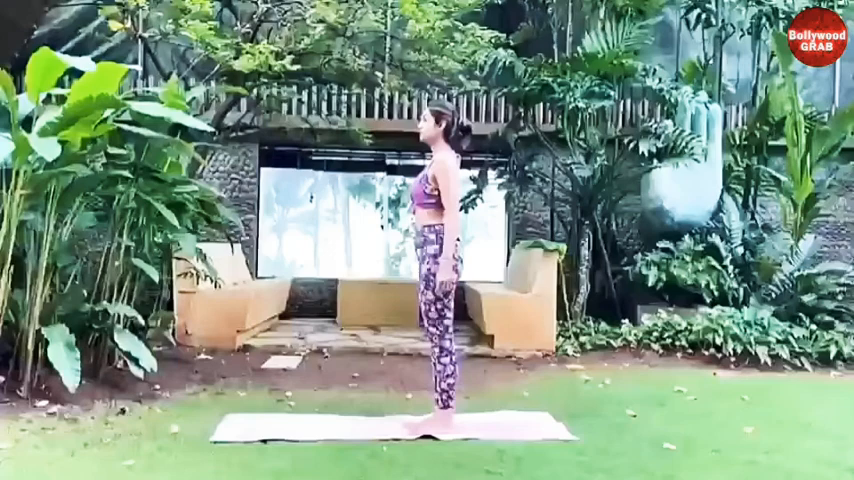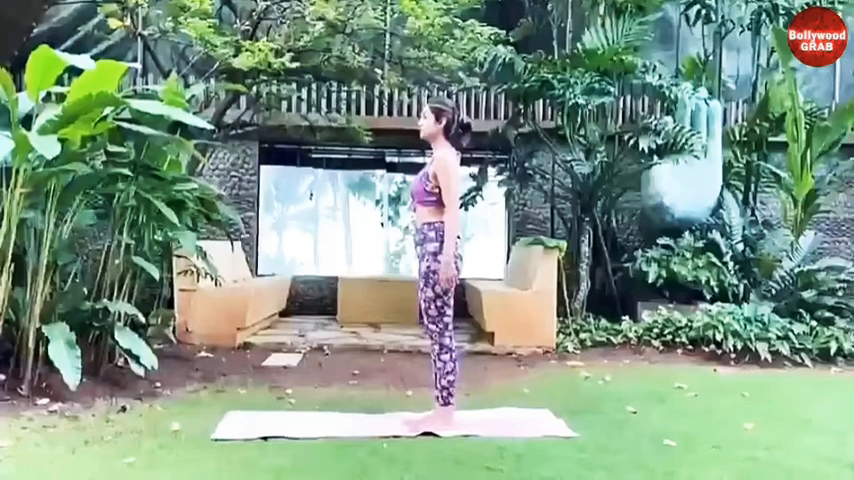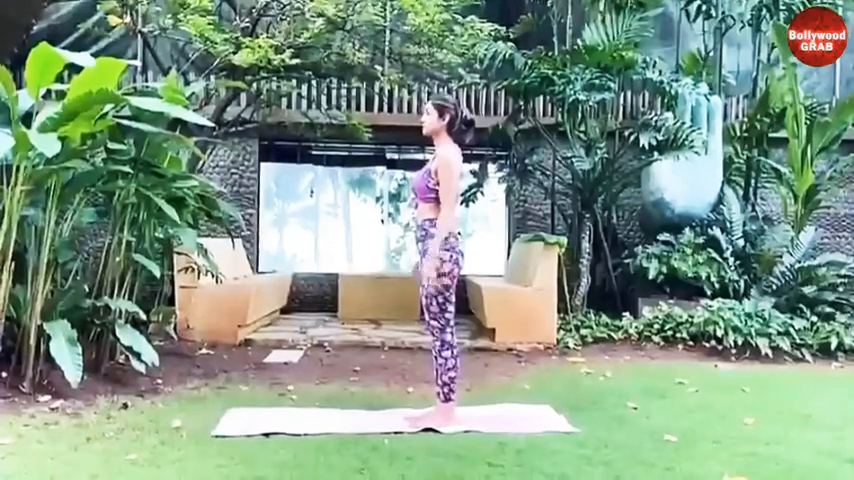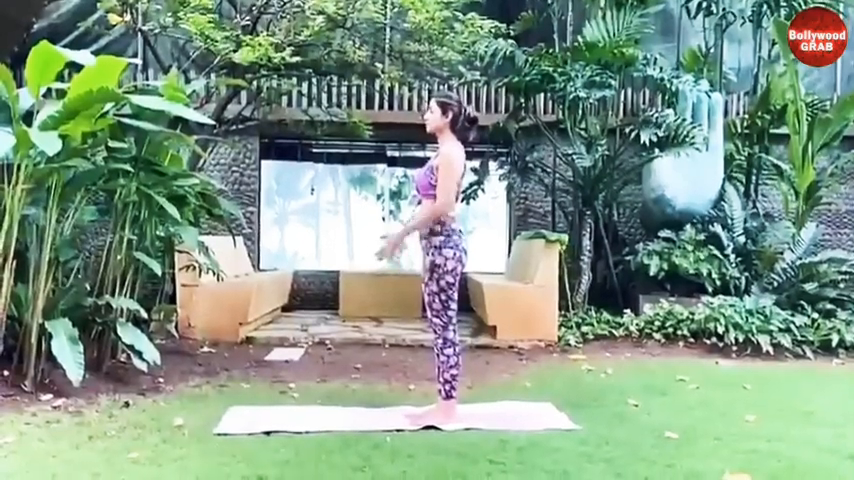
dt=0.4s
person 1, frame 1
left shoulder: (444, 160)
right shoulder: (438, 160)
left elbow: (452, 214)
left wrist: (447, 262)
left hip: (437, 249)
right hip: (430, 249)
left knee: (440, 334)
right knee: (436, 333)
left ankle: (444, 416)
right ankle: (441, 412)
person 1, frame 2
left shoulder: (445, 158)
right shoulder: (438, 158)
left elbow: (453, 212)
left wrist: (448, 259)
left hip: (437, 248)
right hip: (429, 247)
left knee: (441, 332)
right knee: (436, 331)
left ankle: (445, 414)
right ankle: (442, 410)
person 1, frame 3
left shoulder: (447, 155)
right shoulder: (440, 155)
left elbow: (447, 212)
left wrist: (432, 257)
left hip: (439, 246)
right hip: (431, 244)
left knee: (442, 329)
right knee: (438, 328)
left ankle: (446, 410)
right ankle: (443, 405)
person 1, frame 4
left shoulder: (450, 152)
right shoulder: (444, 152)
left elbow: (441, 207)
left wrist: (400, 235)
right wrist: (402, 234)
left hip: (443, 242)
right hip: (436, 242)
left knee: (444, 326)
right knee: (440, 325)
left ankle: (447, 408)
right ankle: (444, 403)
